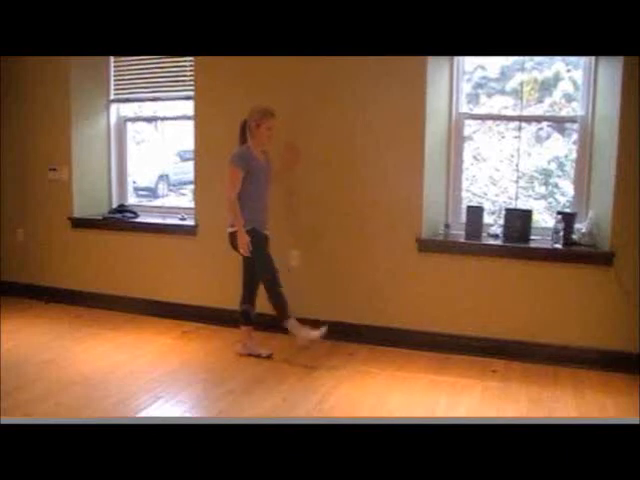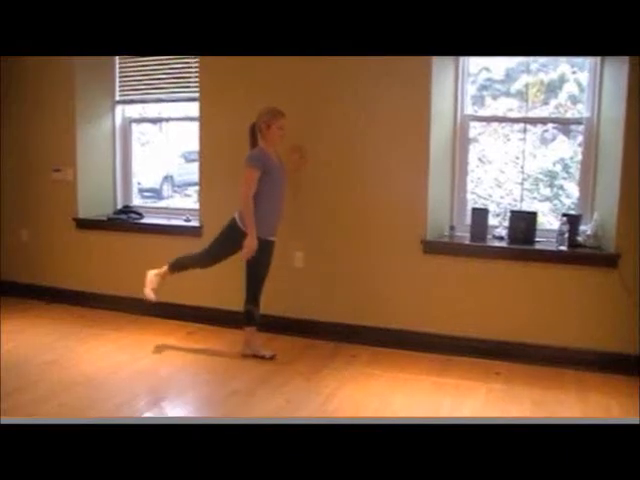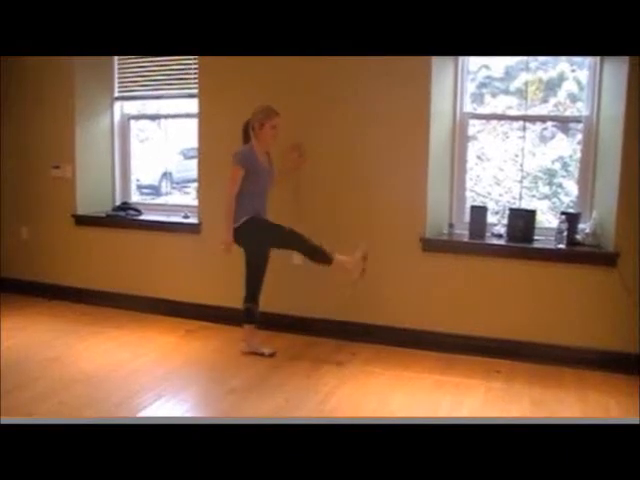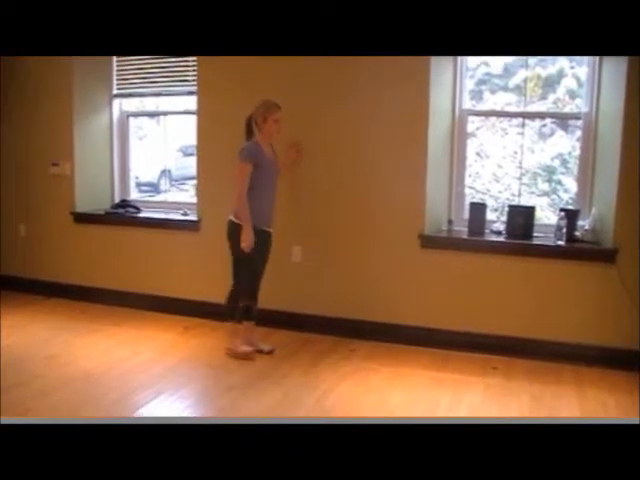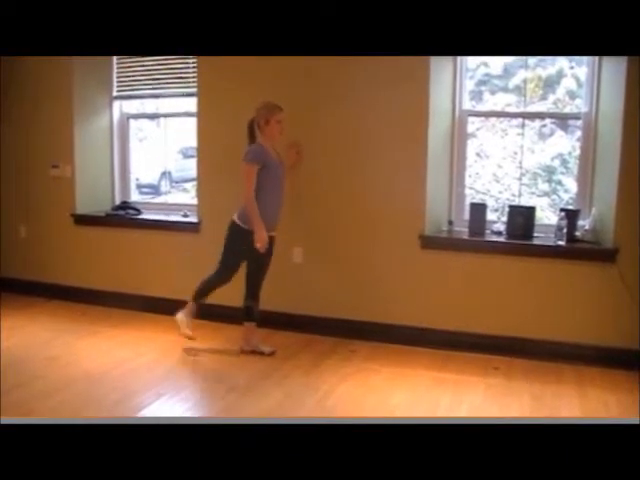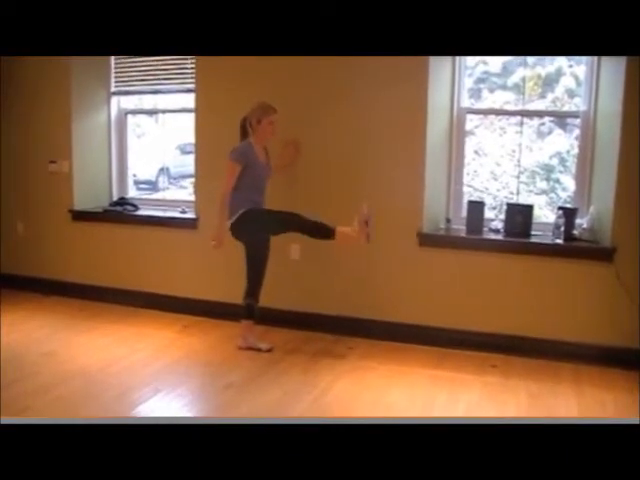
dt=0.5s
person 1, frame 1
left shoulder: (263, 155)
right shoulder: (240, 156)
right elbow: (231, 196)
right wrist: (241, 232)
left hip: (258, 232)
right hip: (242, 230)
left knee: (252, 286)
right knee: (270, 276)
left ankle: (246, 342)
right ankle: (295, 329)
person 1, frame 2
left shoulder: (276, 156)
right shoulder: (257, 156)
right elbow: (247, 197)
left wrist: (293, 165)
right wrist: (251, 234)
left hip: (267, 235)
right hip: (244, 227)
left knee: (255, 289)
right knee: (205, 258)
left ankle: (250, 342)
right ankle: (158, 274)
person 1, frame 3
left shoulder: (266, 156)
right shoulder: (243, 155)
right elbow: (231, 194)
left wrist: (291, 166)
right wrist: (228, 231)
left hip: (256, 226)
right hip: (245, 224)
left knee: (255, 283)
right knee: (296, 239)
left ankle: (250, 340)
right ankle: (347, 264)
person 1, frame 4
left shoulder: (270, 150)
right shoulder: (250, 149)
right elbow: (241, 191)
left wrist: (287, 162)
right wrist: (247, 229)
left hip: (263, 227)
right hip: (244, 225)
left knee: (253, 281)
right knee: (243, 280)
left ankle: (249, 336)
right ankle: (236, 339)
person 1, frame 5
left shoulder: (275, 153)
right shoulder: (256, 151)
right elbow: (248, 194)
left wrist: (289, 164)
right wrist: (258, 229)
left hip: (266, 231)
right hip: (247, 227)
left knee: (255, 284)
right knee: (223, 273)
left ankle: (250, 339)
right ankle: (187, 312)
person 1, frame 6
left shoulder: (263, 152)
right shoulder: (242, 151)
right elbow: (227, 190)
left wrist: (284, 161)
right wrist: (221, 226)
left hip: (255, 221)
right hip: (243, 219)
left knee: (255, 280)
right knee: (295, 222)
left ankle: (247, 336)
right ankle: (352, 232)
